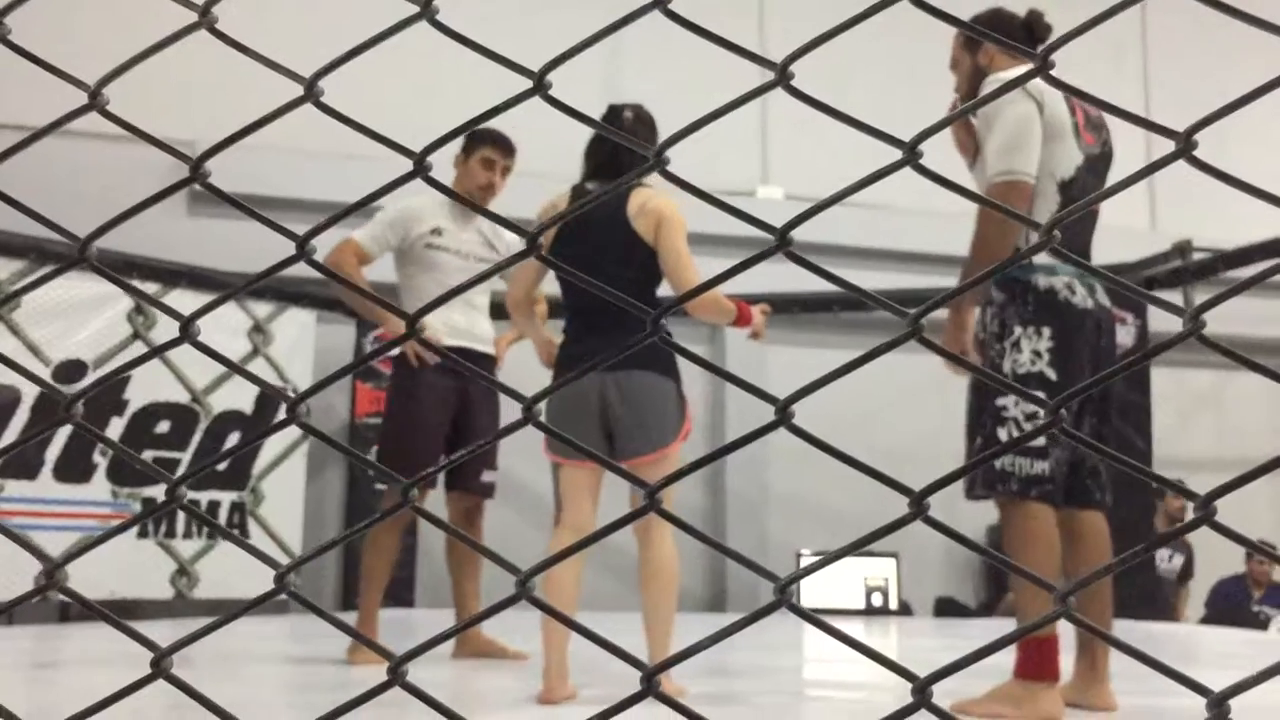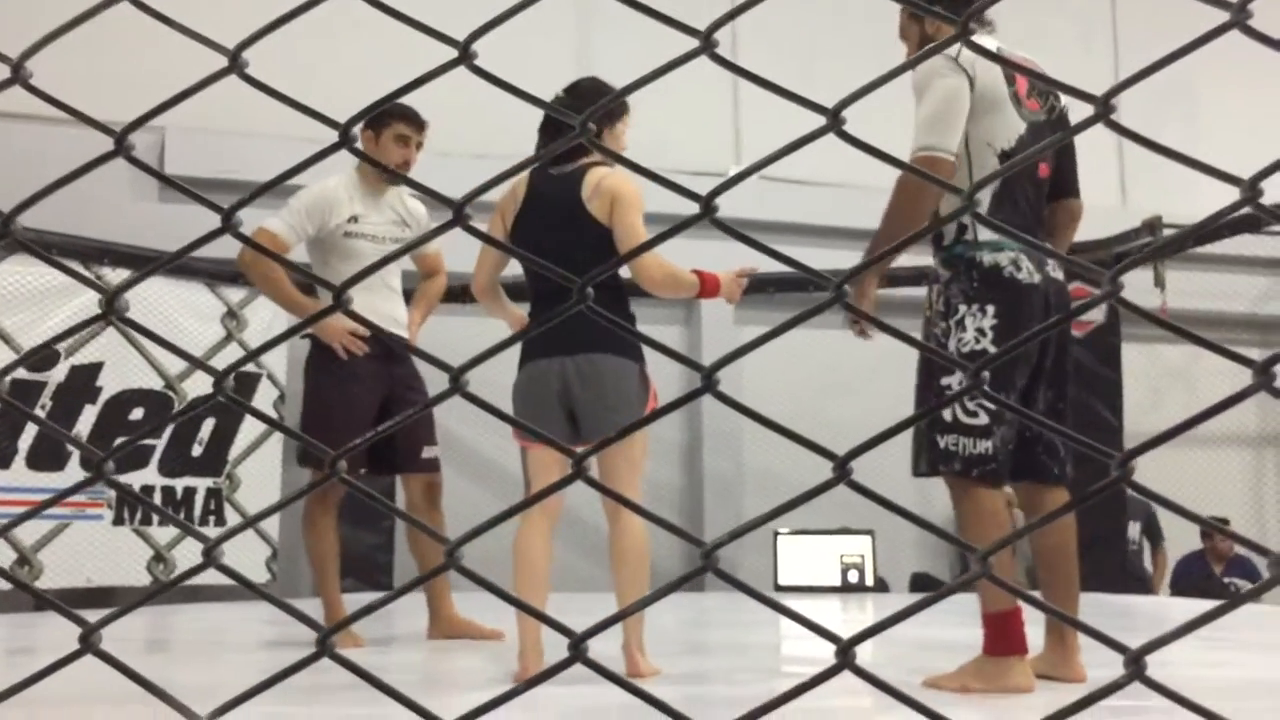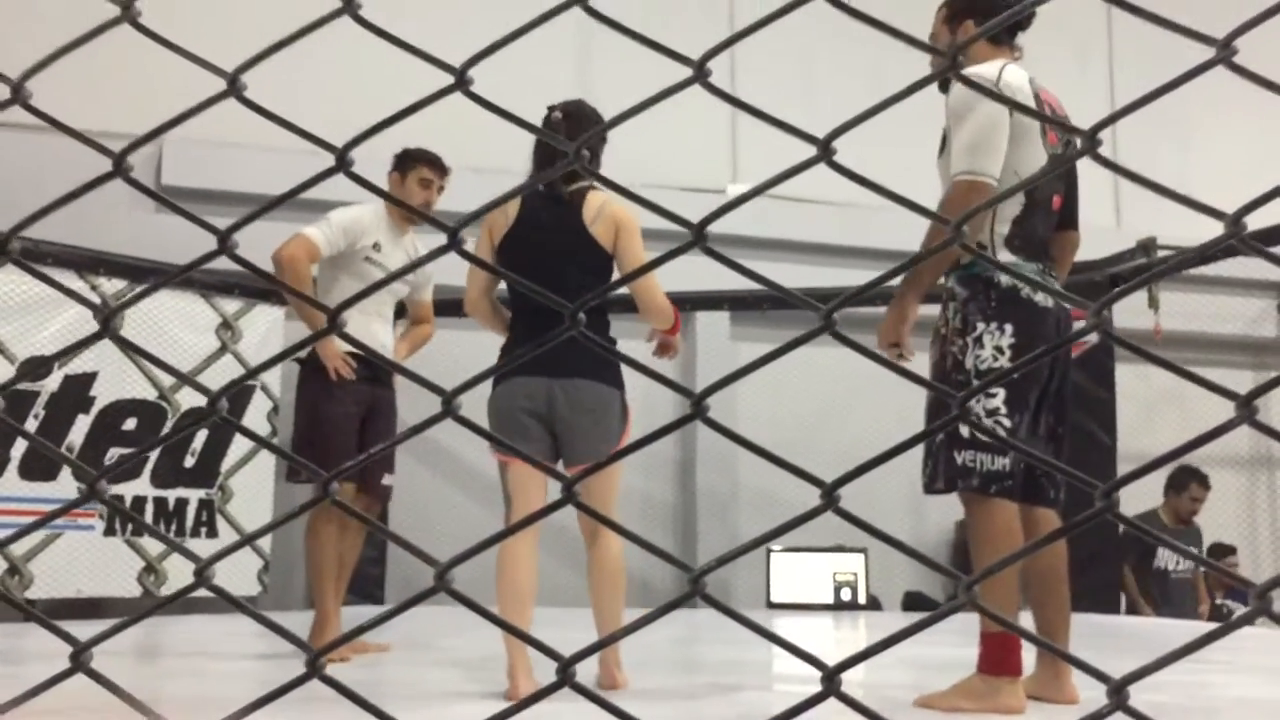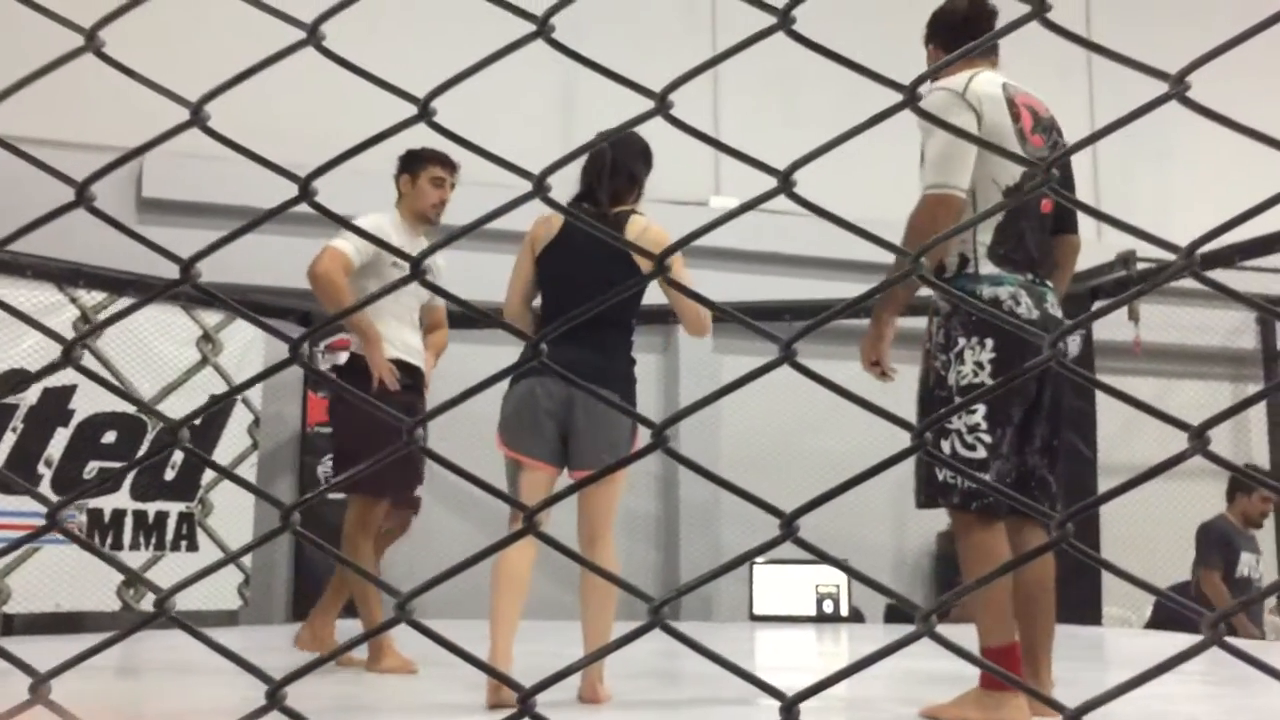
dt=1s
person 1, frame 1
left shoulder: (1009, 90)
right shoulder: (1082, 112)
left elbow: (1010, 203)
left wrist: (963, 303)
right wrist: (975, 154)
left hip: (1033, 302)
right hip: (1085, 306)
left knee: (1022, 486)
right knee: (1078, 494)
person 1, frame 2
left shoulder: (947, 61)
right shoulder: (1036, 79)
left elbow: (929, 175)
right elbow: (1067, 207)
left wrist: (871, 271)
left hip: (981, 280)
right hip: (1042, 284)
left knee: (970, 463)
right knee: (1040, 469)
left ankle: (1004, 654)
right ankle: (1062, 648)
person 1, frame 3
left shoulder: (979, 83)
right shoulder: (1049, 106)
left elbow: (969, 199)
left wrist: (907, 296)
left hip: (992, 301)
right hip: (1042, 307)
left knee: (986, 483)
right knee: (1034, 490)
person 1, frame 4
left shoulder: (952, 93)
right shoulder: (1042, 114)
left elbow: (942, 208)
right elbow: (1066, 241)
left wrist: (885, 314)
left hip: (979, 313)
right hip: (1037, 319)
left knee: (972, 501)
right knee: (1026, 506)
person 2, frame 1
left shoulder: (556, 209)
right shoulder: (655, 206)
left elbow: (517, 301)
right elbow: (693, 297)
left wrist: (542, 341)
right wrist: (747, 316)
left hip: (577, 376)
right hip: (645, 375)
left knee: (572, 525)
right knee: (655, 525)
left ankle: (555, 674)
right ankle: (661, 671)
person 2, frame 2
left shoulder: (519, 190)
right shoulder: (613, 183)
left elbow: (482, 284)
right elbow: (649, 274)
right wrist: (717, 284)
left hip: (541, 359)
right hip: (608, 356)
left knee: (539, 508)
right knee: (624, 505)
left ankle: (530, 654)
right ankle: (634, 651)
person 2, frame 3
left shoulder: (505, 209)
right shoulder: (610, 211)
left elbow: (476, 301)
right elbow: (651, 304)
right wrist: (671, 328)
left hip: (520, 380)
right hip: (590, 380)
left knee: (522, 523)
right knee: (601, 528)
left ankle: (519, 670)
right ankle: (611, 663)
person 2, frame 4
left shoulder: (547, 225)
right shoulder: (648, 234)
left elbow: (514, 312)
right elbow: (698, 324)
left hip: (537, 383)
right hip: (605, 390)
left knee: (523, 524)
right knee: (597, 538)
left ankle: (500, 664)
right ankle: (593, 676)
person 3, frame 1
left shoulder: (503, 239)
right shoulder: (414, 213)
right elbow: (339, 262)
left wrist: (507, 340)
right wrist: (392, 323)
left hip: (480, 371)
right hip: (426, 363)
left knee: (469, 505)
right knee: (403, 499)
left ankle: (469, 633)
right ankle: (365, 632)
person 3, frame 2
left shoulder: (412, 210)
right shoulder: (325, 197)
left elbow: (435, 274)
right elbow: (254, 256)
left wrist: (414, 320)
right wrist: (315, 316)
left hip: (397, 356)
right hip: (344, 353)
left knee: (425, 484)
right knee: (328, 486)
left ankle: (442, 614)
right ankle: (335, 618)
person 3, frame 3
left shoulder: (418, 257)
right shoulder: (353, 221)
left elbow: (424, 321)
right elbow: (287, 257)
left wrist: (399, 351)
right wrist: (322, 333)
left hip: (380, 379)
right hip: (335, 370)
left knee: (366, 502)
right knee: (336, 494)
left ankle: (334, 626)
right ankle: (325, 626)
person 3, frame 4
left shoulder: (432, 259)
right shoulder: (376, 230)
right elbow: (323, 272)
left wrist: (428, 362)
right wrist: (369, 341)
left hip: (409, 388)
right hip: (369, 383)
left knee: (396, 517)
right knee: (368, 511)
left ankle: (319, 625)
right ankle: (379, 644)
